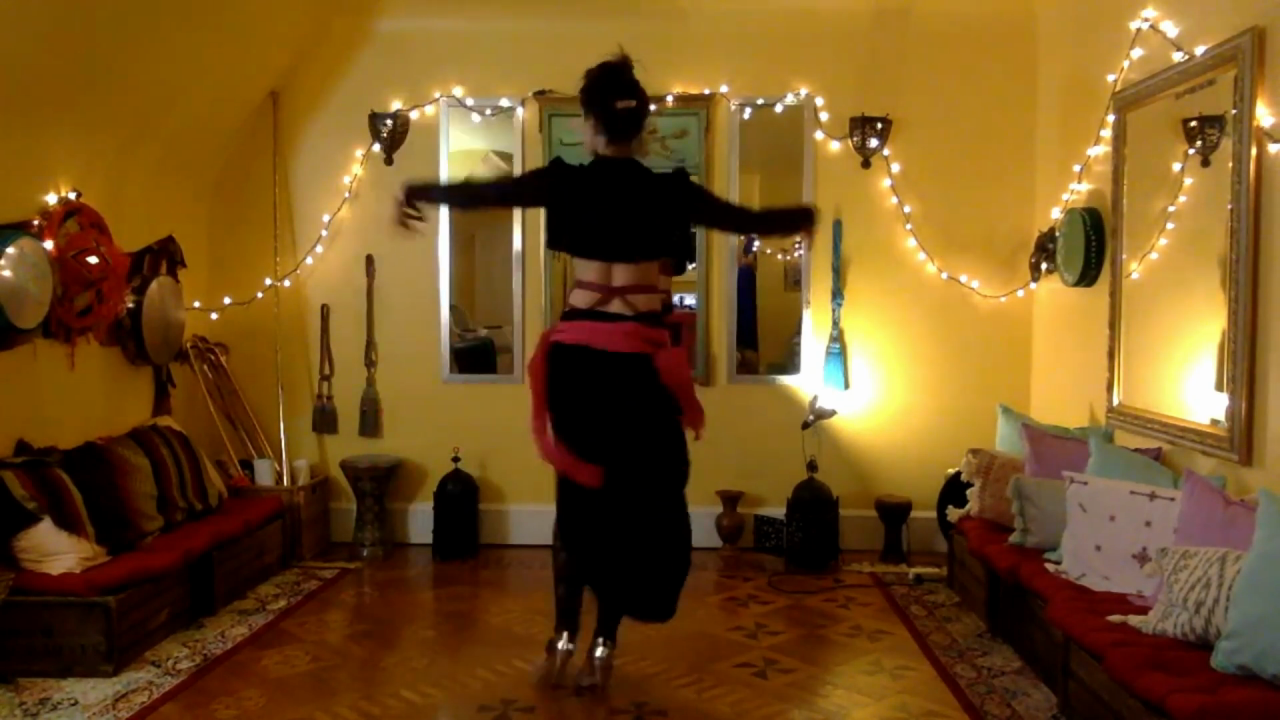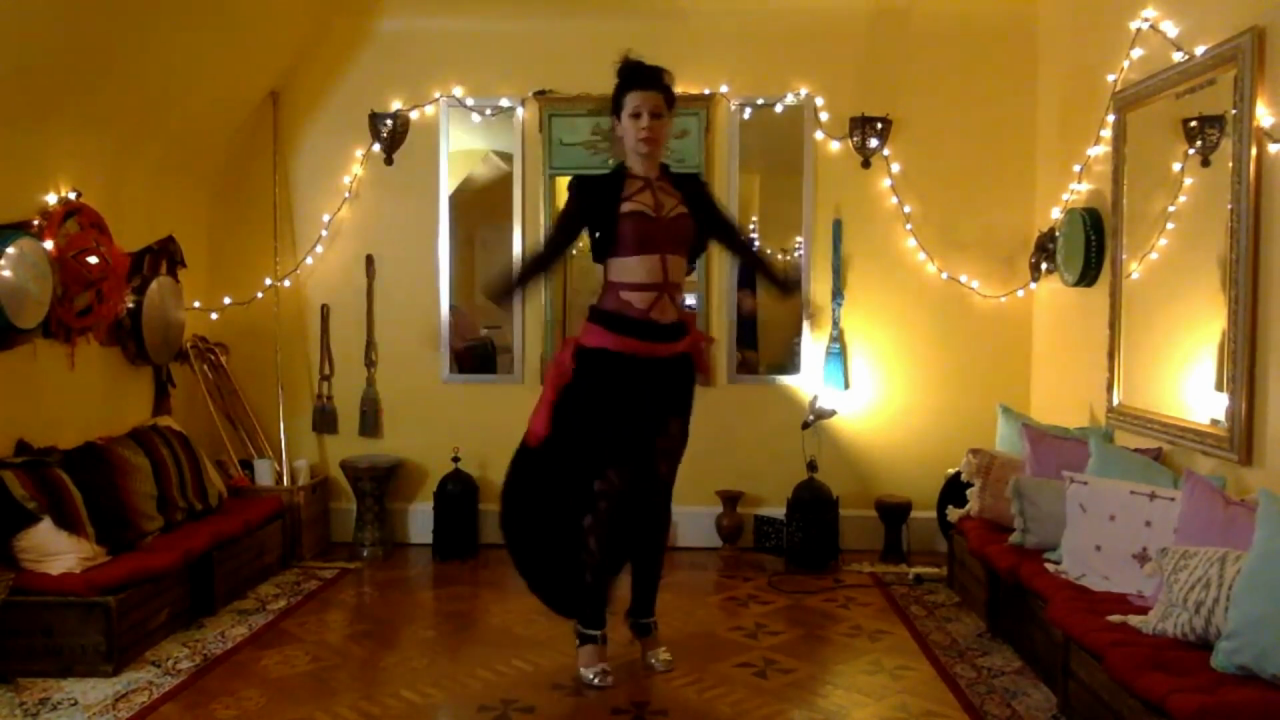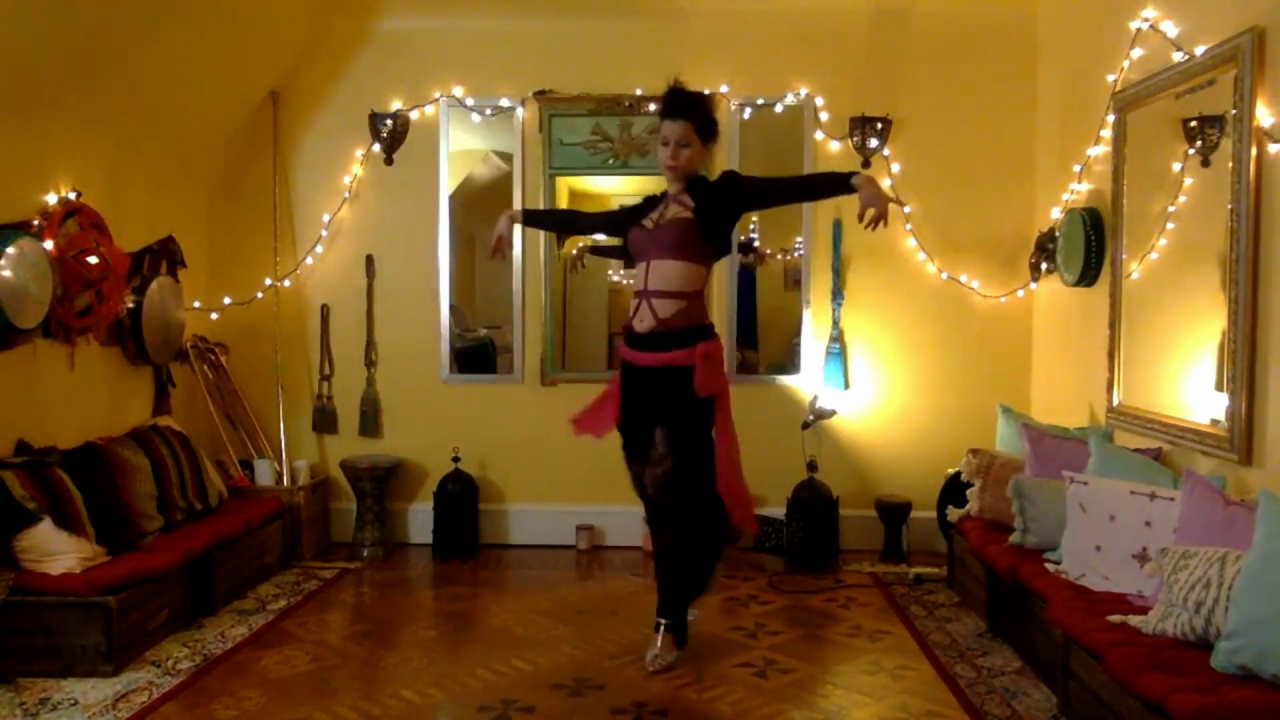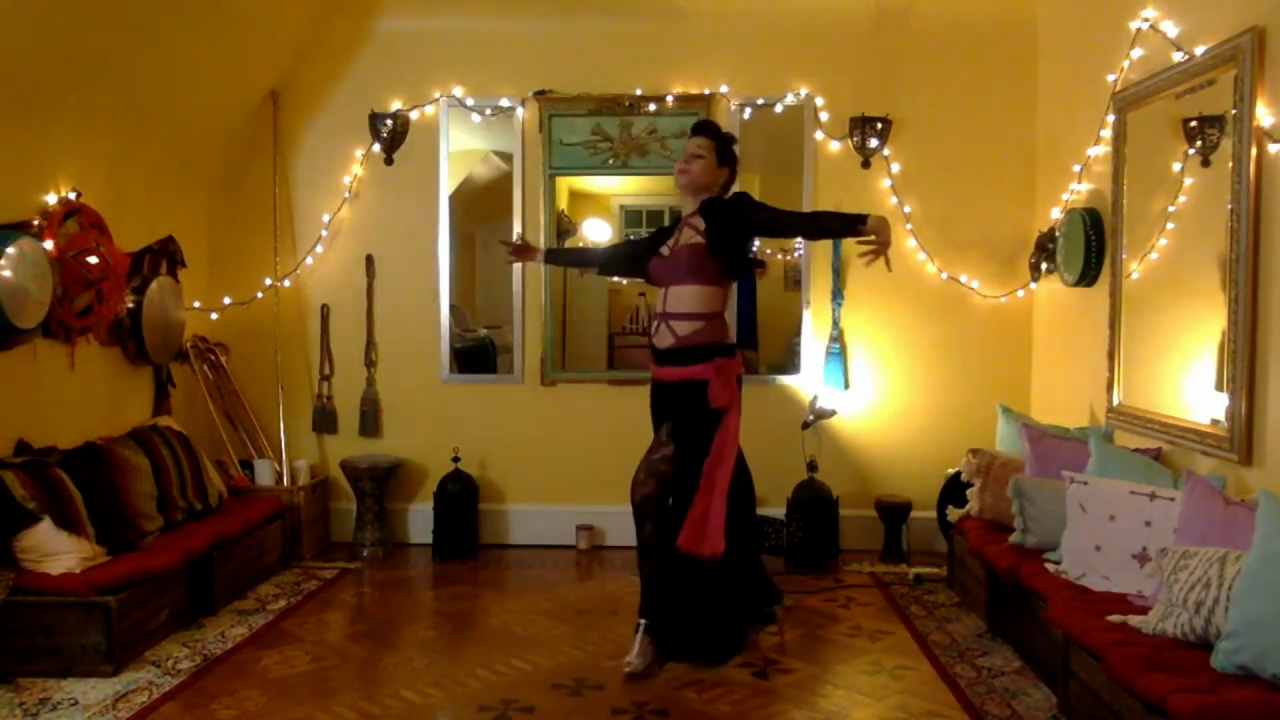
dt=0.5s
person 1, frame 1
left shoulder: (565, 183)
right shoulder: (670, 190)
left elbow: (481, 193)
right elbow: (751, 222)
left wrist: (413, 192)
right wrist: (804, 216)
left hip: (578, 352)
right hip: (644, 355)
left knee: (579, 497)
right knee: (642, 497)
left ankle: (564, 638)
right ankle: (603, 643)
person 1, frame 2
left shoulder: (690, 191)
right shoulder: (595, 191)
left elbow: (737, 240)
right elbow: (552, 251)
left wrist: (789, 293)
right wrist: (493, 300)
left hip: (671, 355)
right hip: (609, 351)
left knee: (655, 495)
right knee: (605, 493)
left ankle: (645, 623)
right ankle: (590, 634)
person 1, frame 3
left shoulder: (719, 196)
right shoulder: (647, 210)
left elbow: (795, 187)
right elbow: (585, 221)
left wrist: (859, 181)
right wrist: (518, 215)
left hip: (686, 360)
right hip: (638, 359)
left knee: (670, 490)
right knee: (651, 486)
left ankle: (670, 625)
right ankle: (685, 580)
person 1, frame 4
left shoulder: (730, 216)
right shoulder: (666, 233)
left elbow: (800, 224)
right elbow: (604, 258)
left wrist: (868, 223)
right wrist: (542, 254)
left hip: (707, 375)
right hip: (669, 376)
left knee: (651, 488)
right knee: (713, 495)
left ankle: (653, 627)
right ankle: (757, 606)
